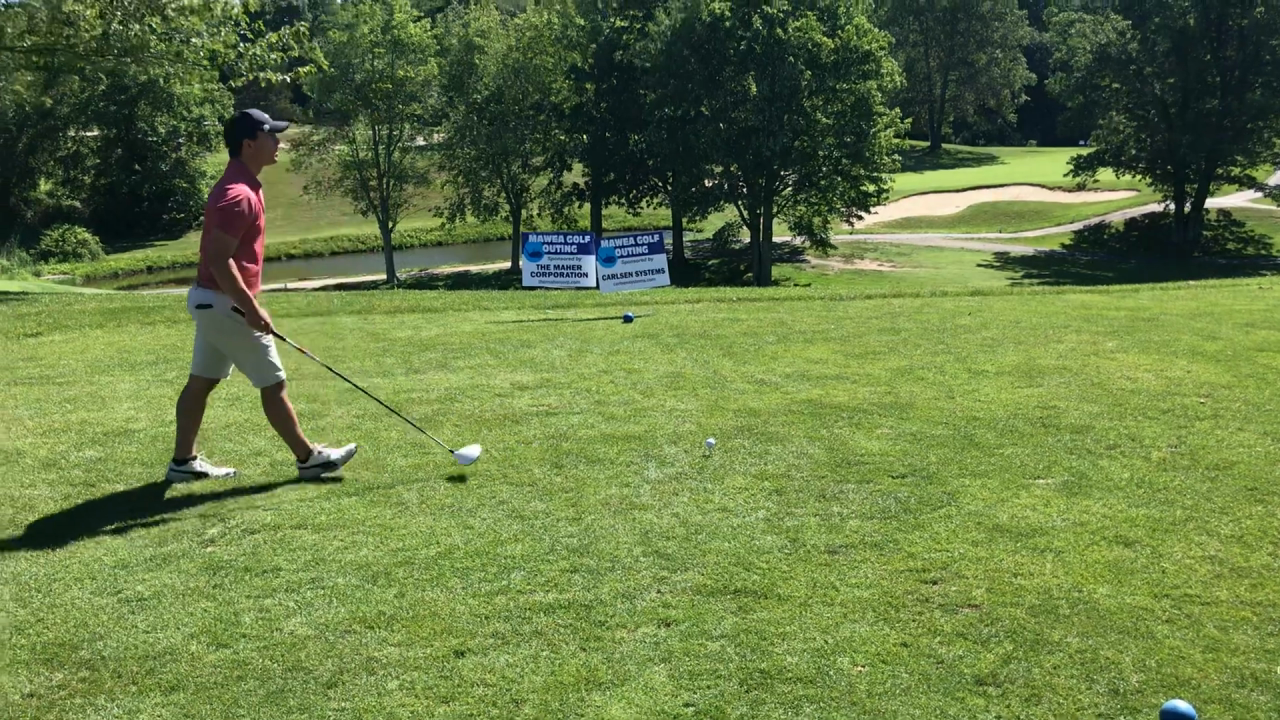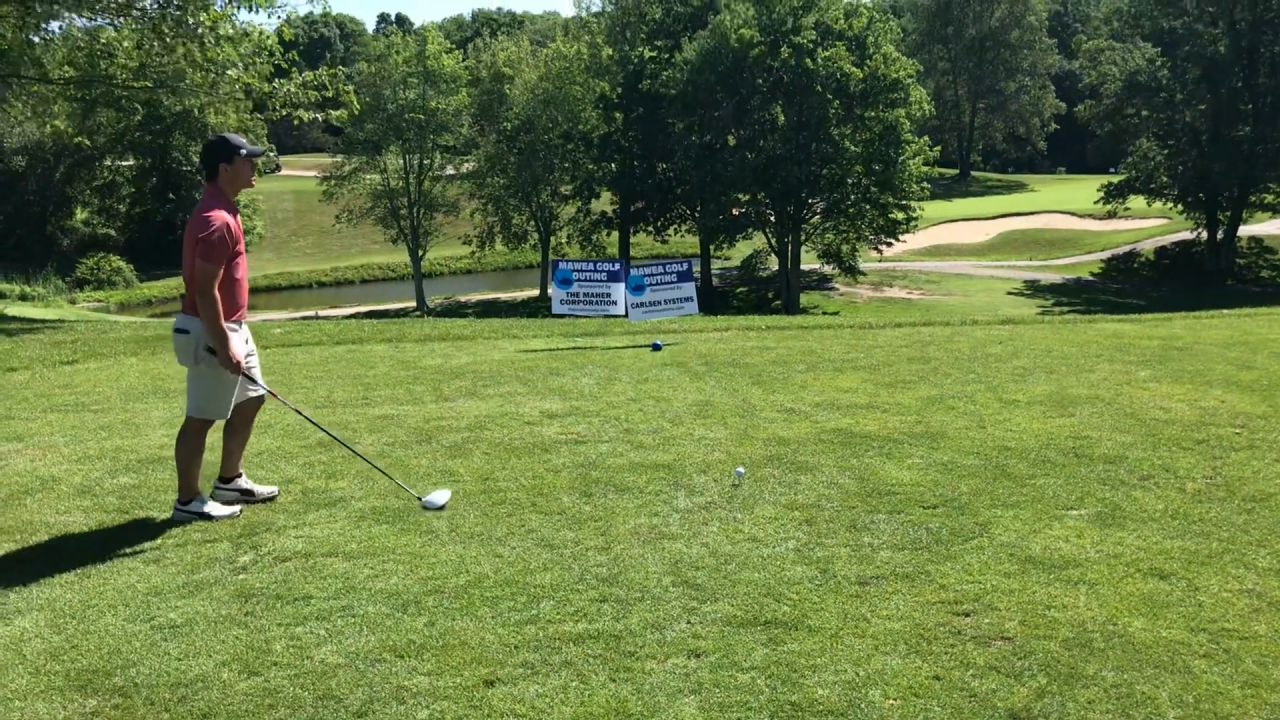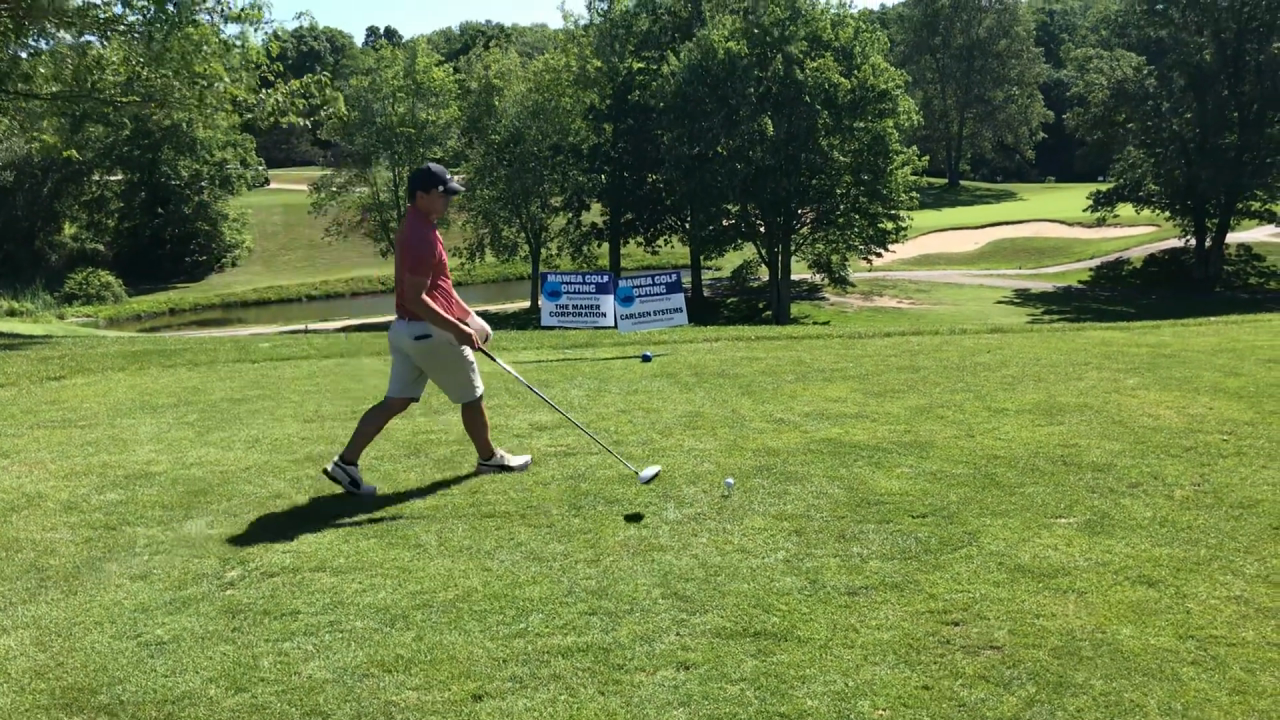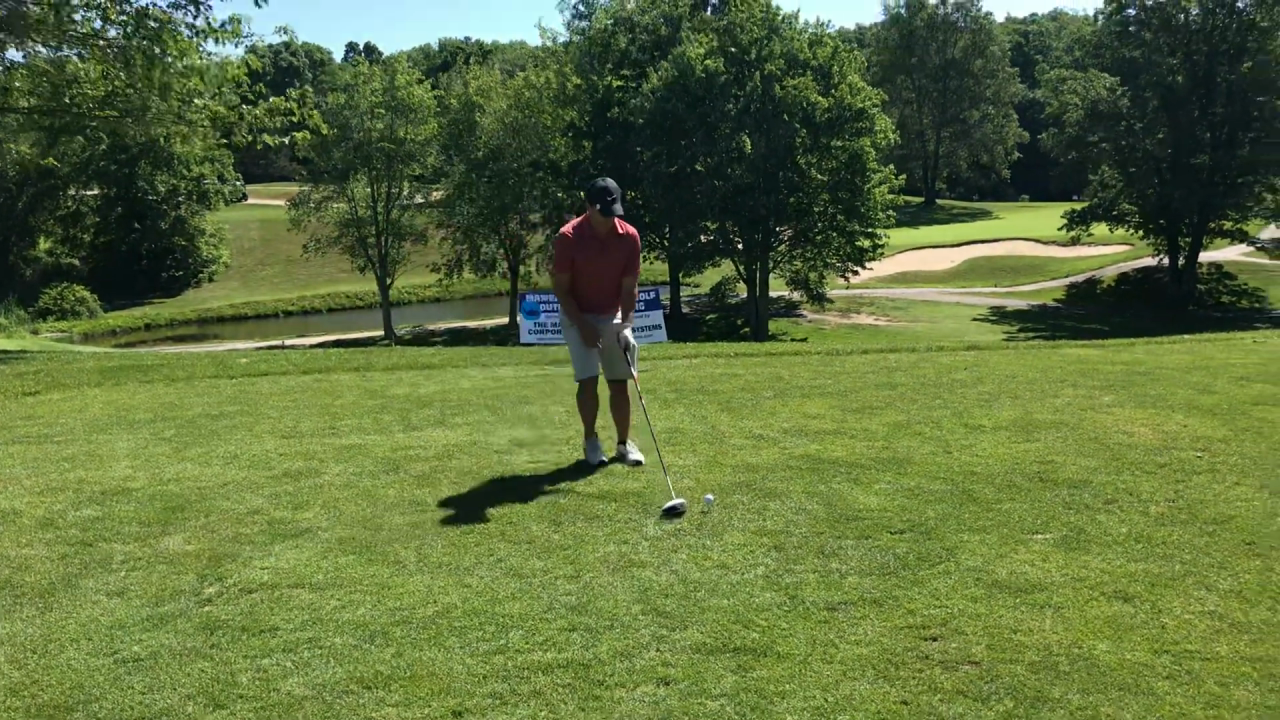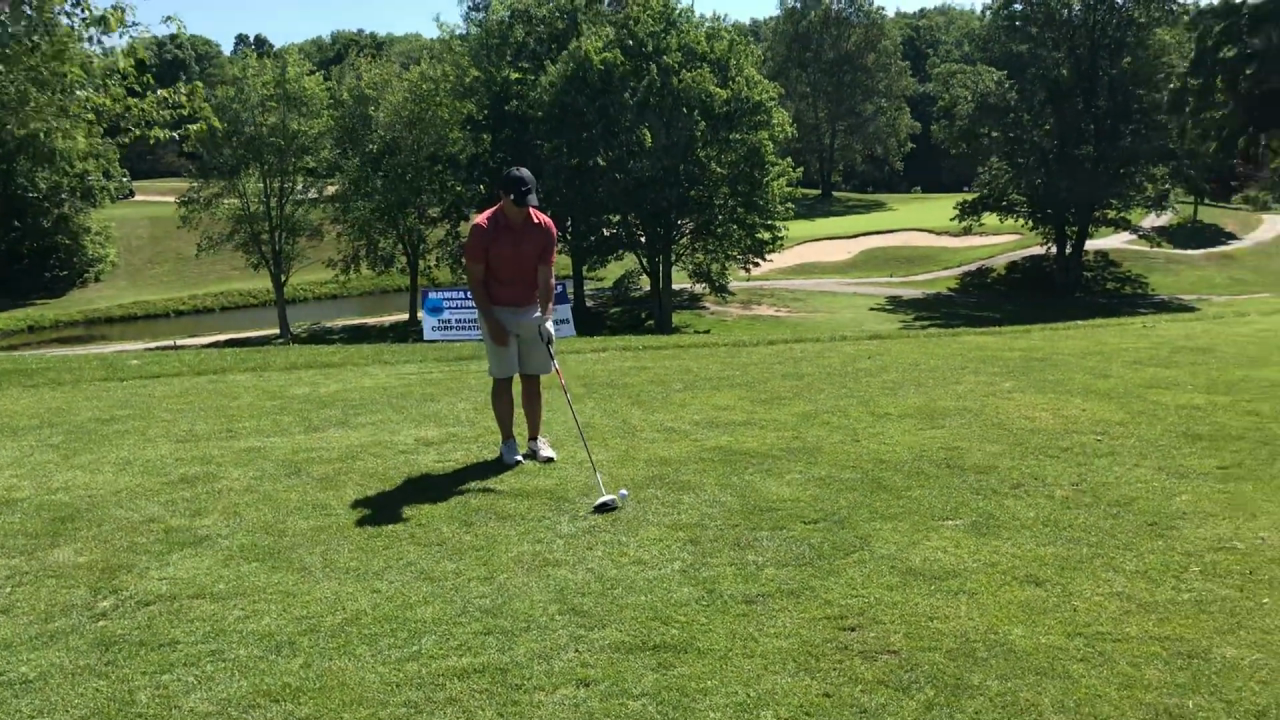
dt=1s
person 1, frame 1
left shoulder: (241, 186)
right shoulder: (237, 195)
right elbow: (222, 260)
left wrist: (247, 304)
right wrist: (253, 309)
left hip: (213, 300)
right hip: (226, 303)
left knee: (202, 381)
right knee: (272, 382)
left ankle: (184, 461)
right ankle: (308, 456)
person 1, frame 2
left shoulder: (224, 210)
right shoulder: (215, 221)
right elbow: (204, 290)
right wrist: (223, 344)
left hip: (232, 328)
right hip: (213, 333)
left knee: (250, 400)
right knee: (202, 417)
left ankle: (230, 481)
right ankle: (188, 500)
person 1, frame 3
left shoulder: (418, 227)
right shoulder: (420, 238)
right elbow: (418, 299)
left wrist: (467, 313)
right wrist: (458, 328)
left hip: (409, 329)
right hip: (431, 332)
left knee: (397, 400)
right knee: (471, 397)
left ankle: (346, 462)
right ankle: (489, 457)
person 1, frame 4
left shoulder: (630, 236)
right shoulder: (568, 237)
left elbow: (629, 287)
right elbow: (561, 289)
left wrist: (625, 325)
right wrist: (583, 325)
left hip: (614, 317)
right hip: (578, 318)
left knee: (619, 383)
right knee: (588, 379)
left ankle: (624, 443)
right ankle: (590, 439)
person 1, frame 5
left shoulder: (545, 226)
right shoulder: (482, 228)
left elbow: (546, 276)
right elbow: (475, 281)
left wrist: (547, 316)
right wrist: (491, 322)
left hip: (531, 311)
right hip: (497, 312)
left knee: (532, 379)
right knee: (503, 379)
left ankle: (535, 439)
right ankle: (508, 442)
